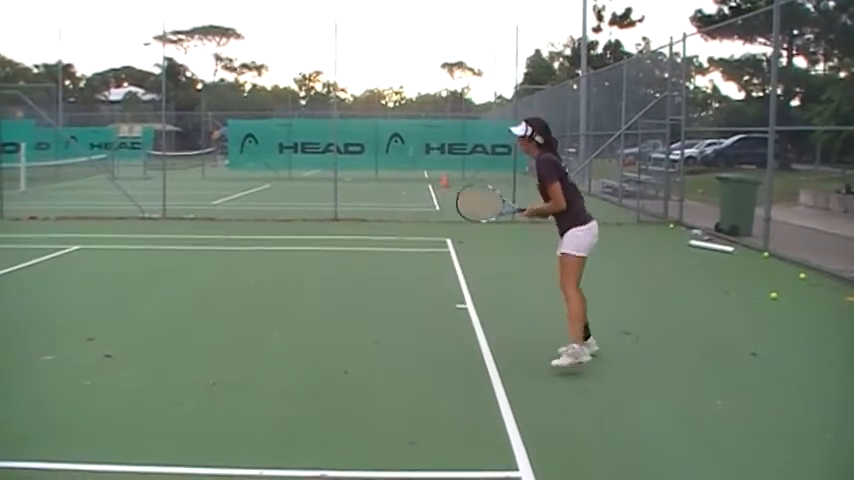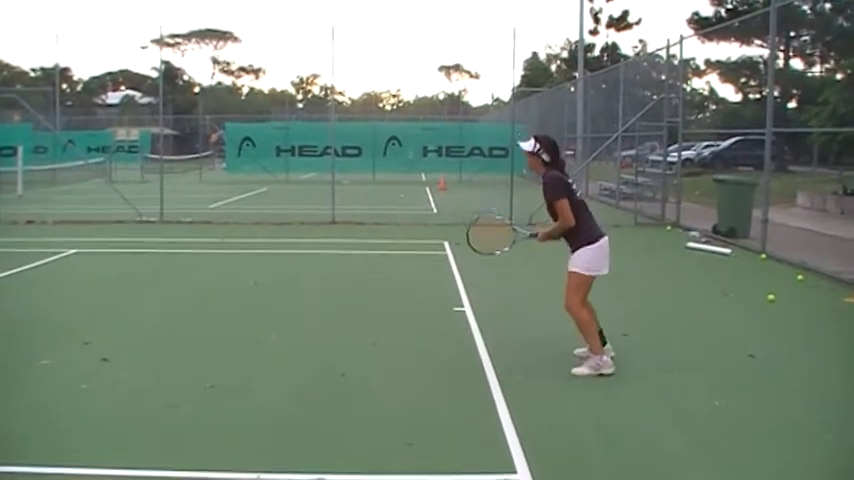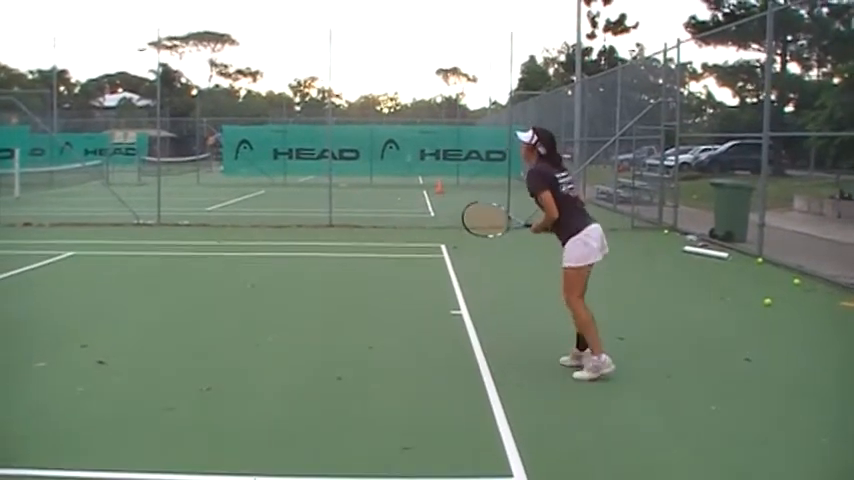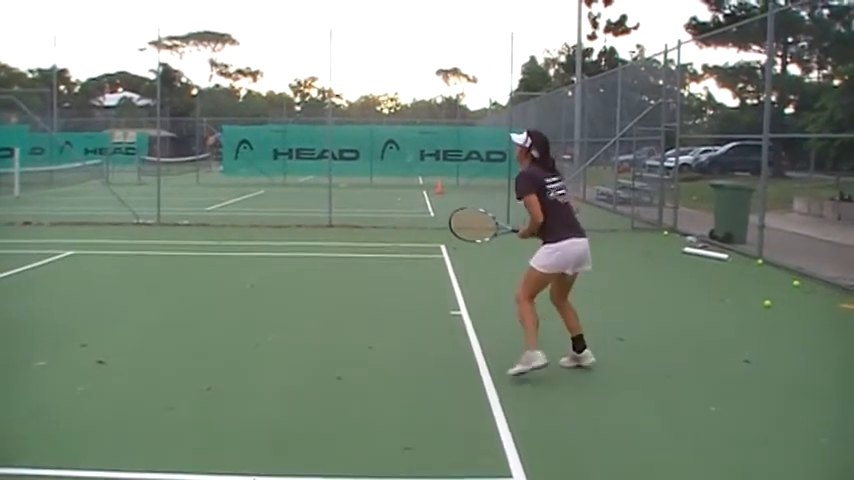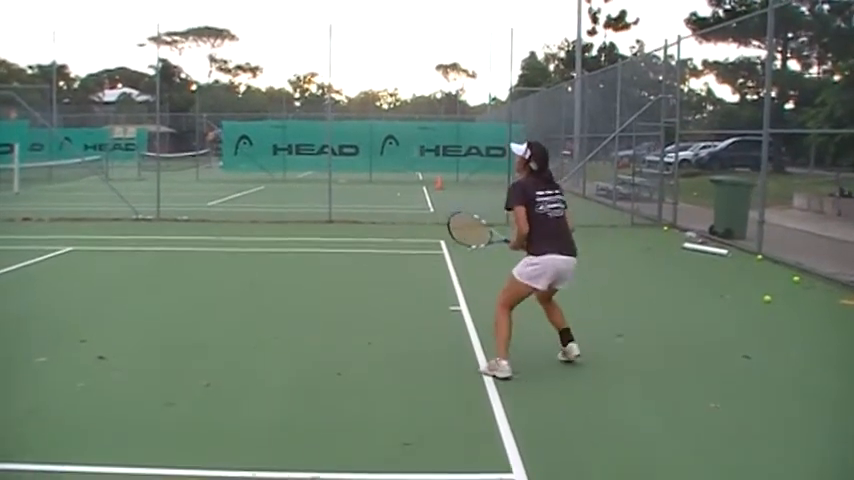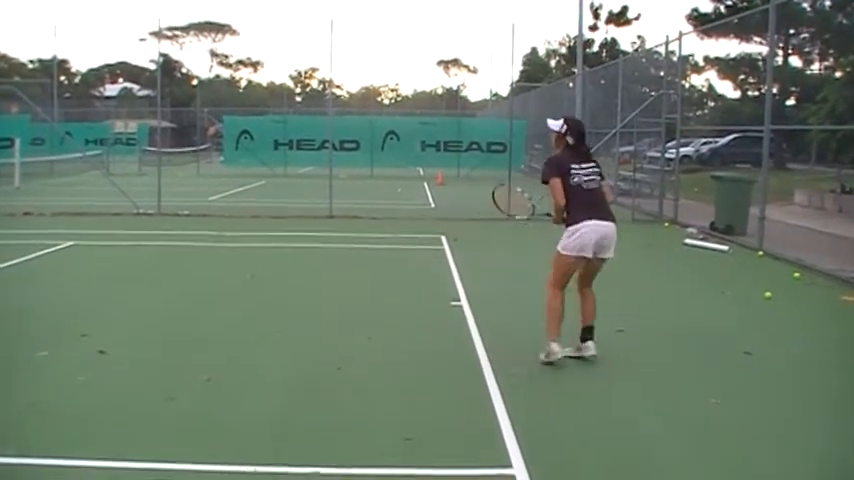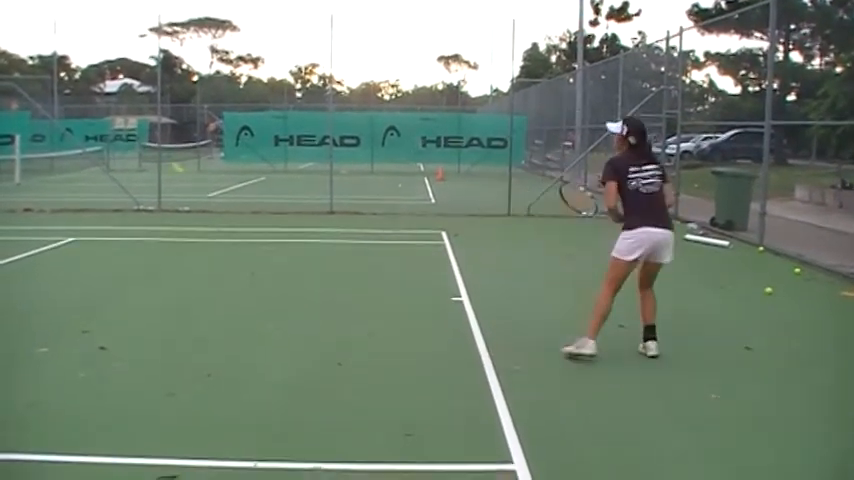
dt=0.3s
person 1, frame 1
left shoulder: (544, 162)
right shoulder: (548, 159)
left elbow: (560, 204)
left wrist: (535, 211)
right wrist: (539, 210)
left hip: (578, 229)
right hip: (579, 227)
left knee: (569, 288)
right knee: (572, 287)
left ankle: (576, 348)
right ankle: (585, 340)
person 1, frame 2
left shoulder: (551, 180)
right shoulder: (557, 177)
left elbow: (568, 222)
left wrist: (547, 234)
right wrist: (553, 233)
left hip: (589, 246)
right hip: (593, 242)
left knee: (573, 304)
right knee: (579, 300)
left ankle: (600, 359)
right ankle: (601, 346)
person 1, frame 3
left shoulder: (536, 173)
right shoulder: (557, 169)
left elbow: (553, 214)
left wrist: (539, 227)
right wrist: (549, 226)
left hip: (579, 238)
right hip: (590, 230)
left knee: (573, 299)
right knee: (575, 296)
left ankle: (599, 359)
right ankle: (582, 350)
person 1, frame 4
left shoulder: (526, 176)
right shoulder: (553, 174)
left elbow: (537, 218)
left wrist: (526, 232)
left hip: (559, 246)
right hip: (580, 242)
left knee: (523, 297)
right knee: (558, 297)
left ankle: (533, 353)
right ankle: (580, 352)
person 1, frame 5
left shoulder: (519, 187)
right shoulder: (554, 186)
left elbow: (523, 229)
right elbow: (567, 226)
left wrist: (517, 244)
left hip: (542, 259)
right hip: (569, 257)
left knee: (503, 305)
right knee: (545, 299)
left ankle: (501, 362)
right ankle: (569, 345)
person 1, frame 6
left shoulder: (555, 162)
right shoulder: (592, 161)
left elbow: (560, 202)
right elbow: (608, 198)
left wrist: (558, 218)
left hip: (582, 229)
right hip: (608, 227)
left knee: (554, 287)
right knee: (584, 286)
left ankle: (553, 345)
right ankle: (586, 342)
person 1, frame 7
left shoulder: (615, 164)
right shoulder: (655, 163)
left elbow: (611, 204)
right elbow: (669, 201)
left wrist: (618, 218)
left hip: (637, 233)
right hip: (664, 232)
left knee: (608, 289)
right knee: (645, 287)
left ankle: (588, 342)
right ankle: (650, 341)
